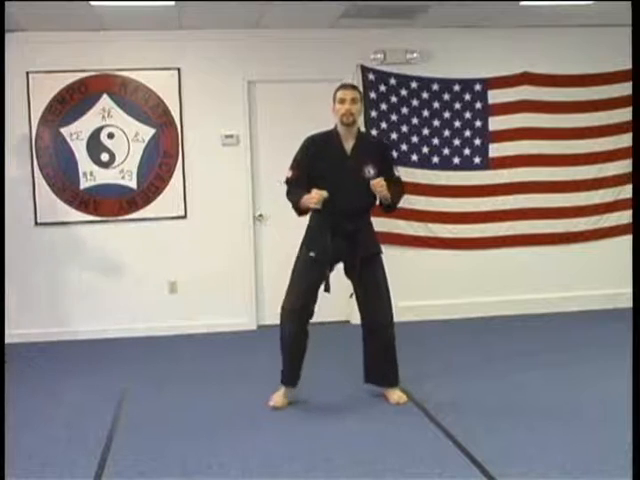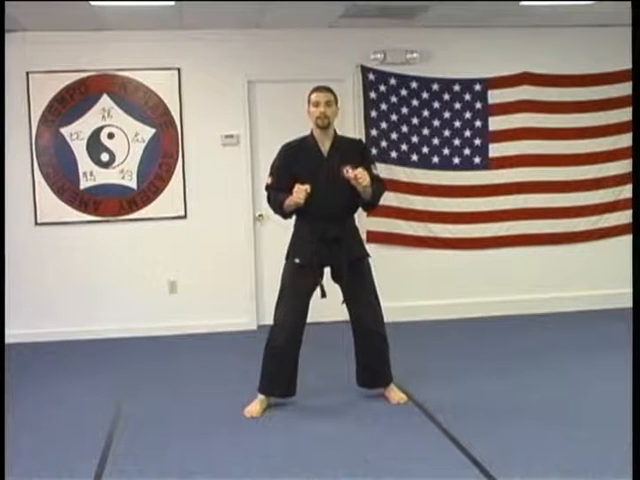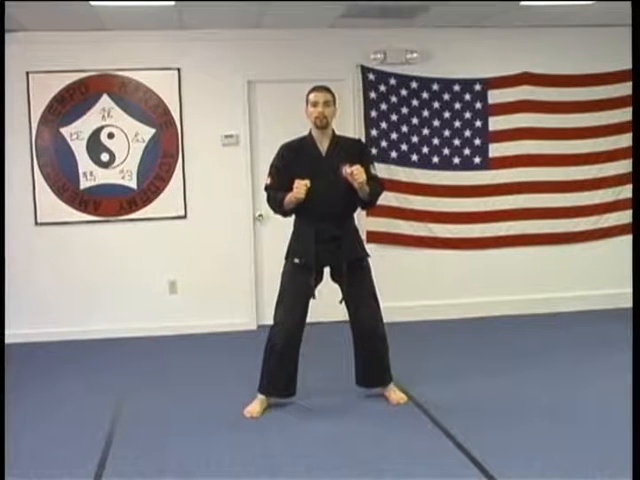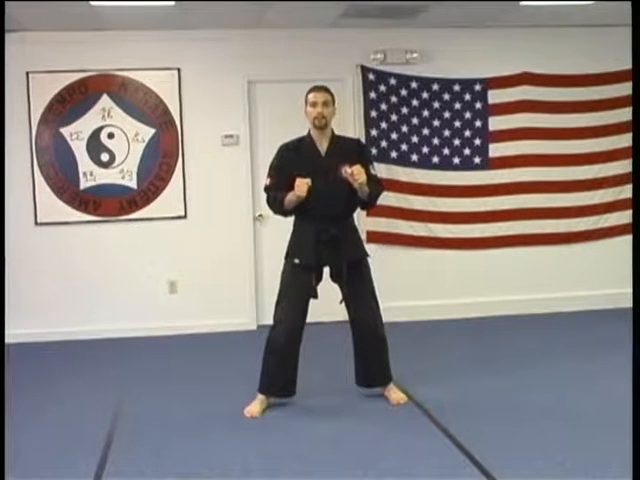
dt=1s
person 1, frame 1
left shoulder: (377, 148)
right shoulder: (314, 146)
left elbow: (395, 191)
right elbow: (294, 187)
left wrist: (386, 194)
right wrist: (306, 200)
left hip: (361, 236)
right hip: (322, 235)
left knee: (379, 312)
right knee: (294, 310)
left ankle: (388, 382)
right ankle: (287, 384)
person 1, frame 2
left shoulder: (356, 150)
right shoulder: (292, 152)
left elbow: (373, 198)
right elbow: (274, 198)
left wrist: (365, 187)
right wrist: (292, 201)
left hip: (346, 240)
right hip: (306, 241)
left knee: (369, 316)
right knee: (287, 321)
left ankle: (384, 382)
right ankle: (267, 393)
person 1, frame 3
left shoulder: (354, 149)
right shoulder: (290, 152)
left elbow: (371, 198)
right elbow: (275, 200)
left wrist: (361, 186)
right wrist: (292, 197)
left hip: (346, 240)
right hip: (306, 242)
left knee: (368, 316)
right knee: (287, 322)
left ankle: (384, 382)
right ankle: (266, 393)
person 1, frame 4
left shoulder: (354, 149)
right shoulder: (289, 153)
left elbow: (371, 199)
right elbow: (275, 202)
left wrist: (362, 187)
right wrist: (294, 196)
left hip: (345, 240)
right hip: (305, 243)
left knee: (367, 317)
right knee: (286, 322)
left ankle: (384, 383)
right ankle: (265, 394)
